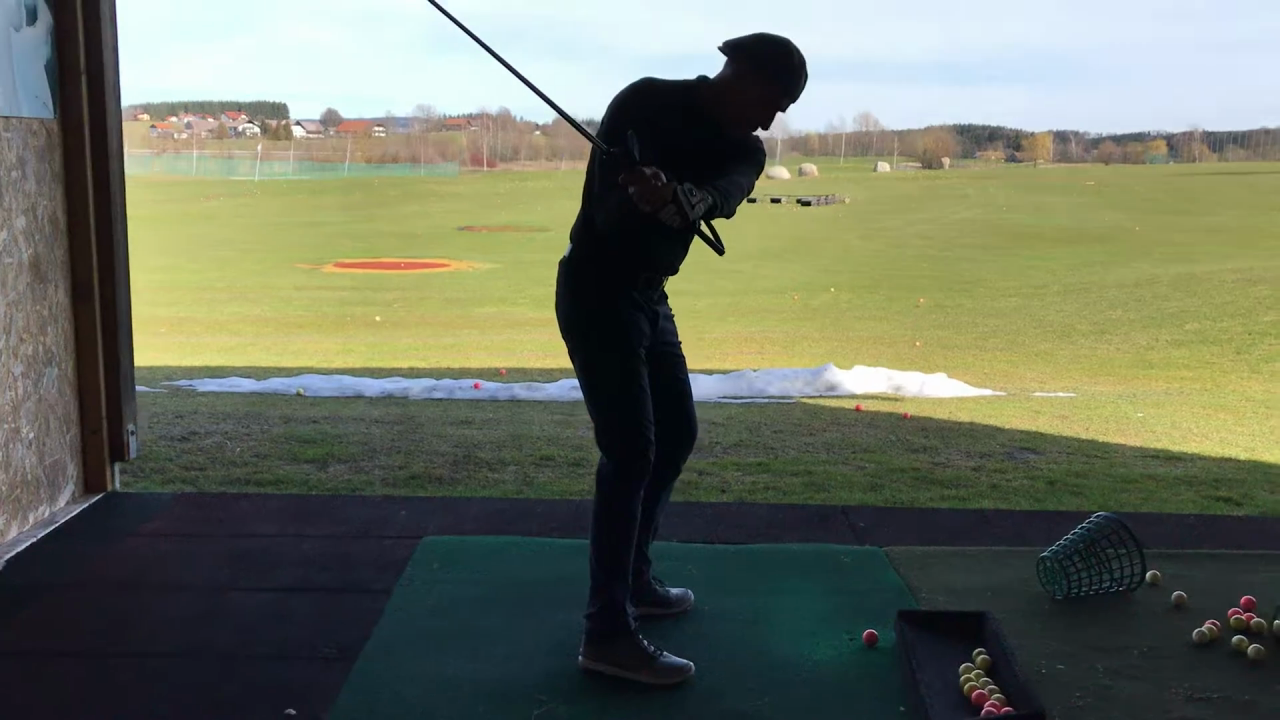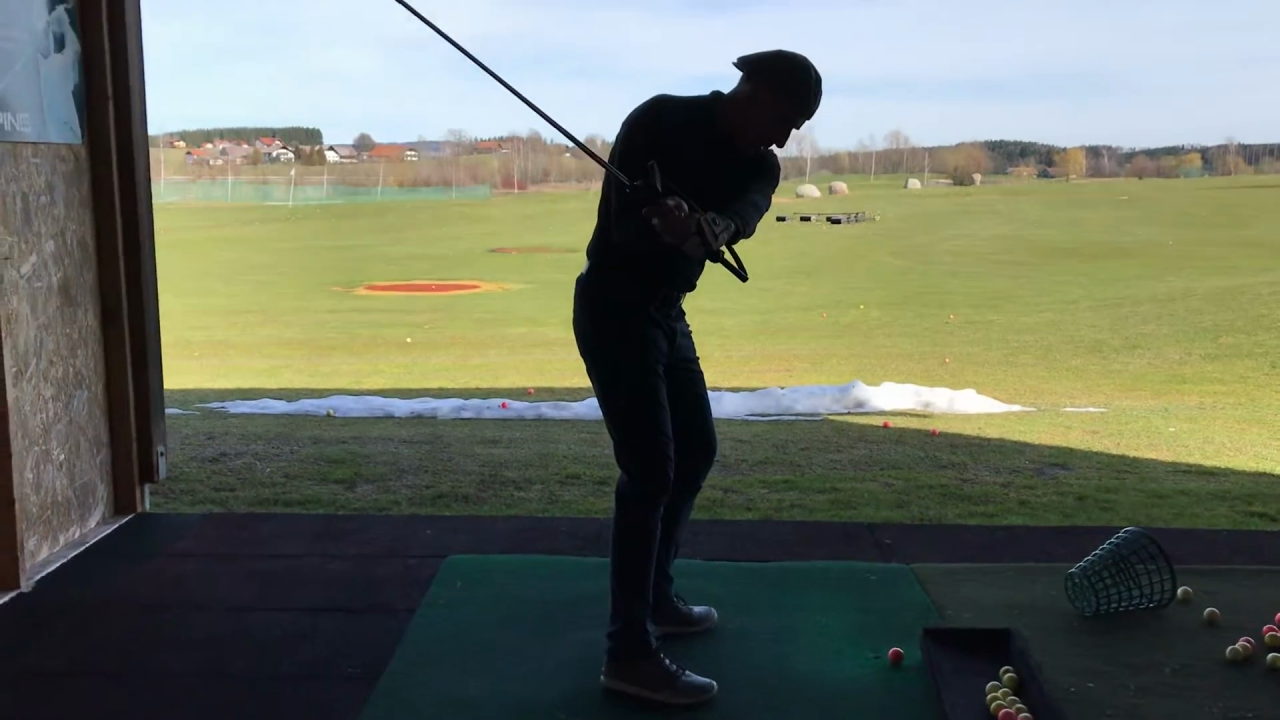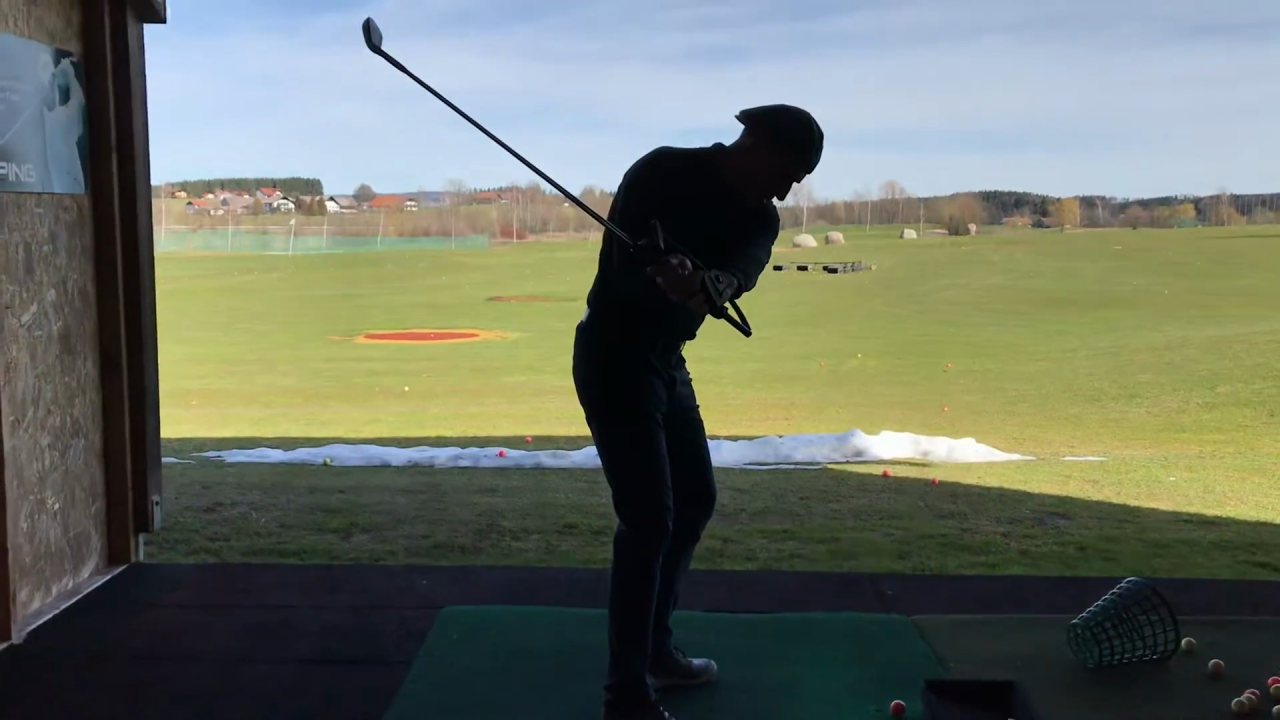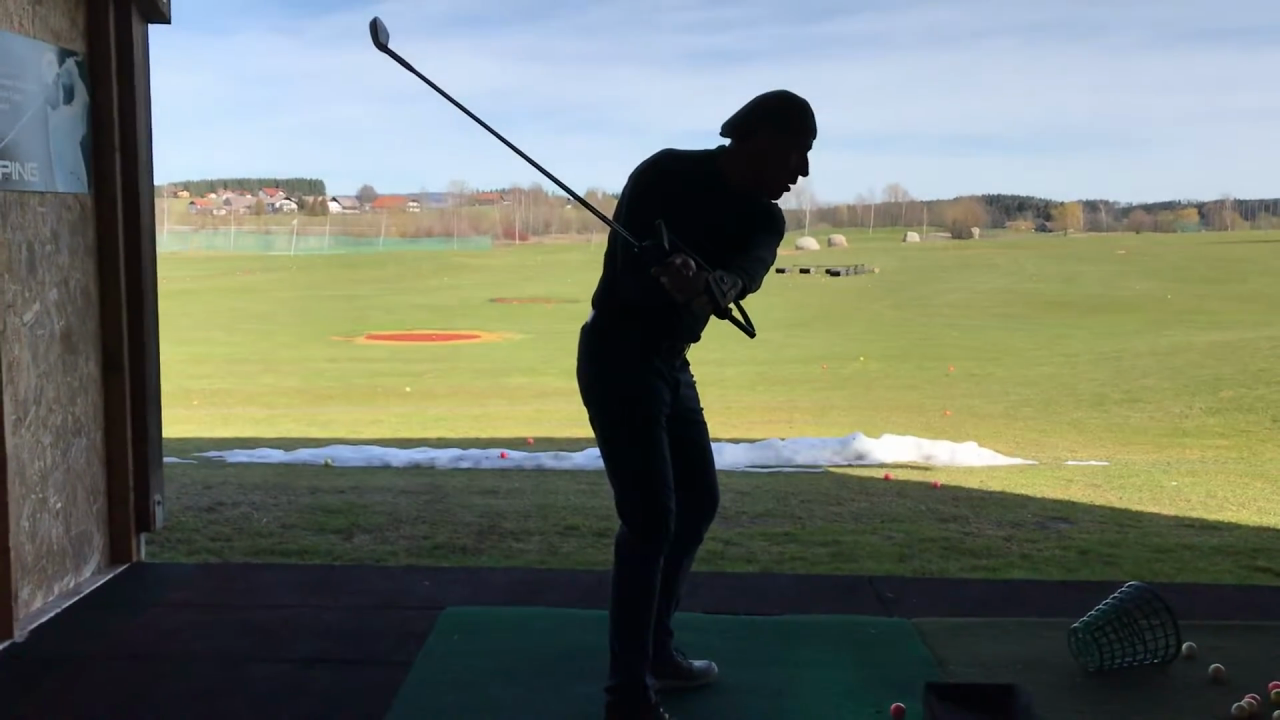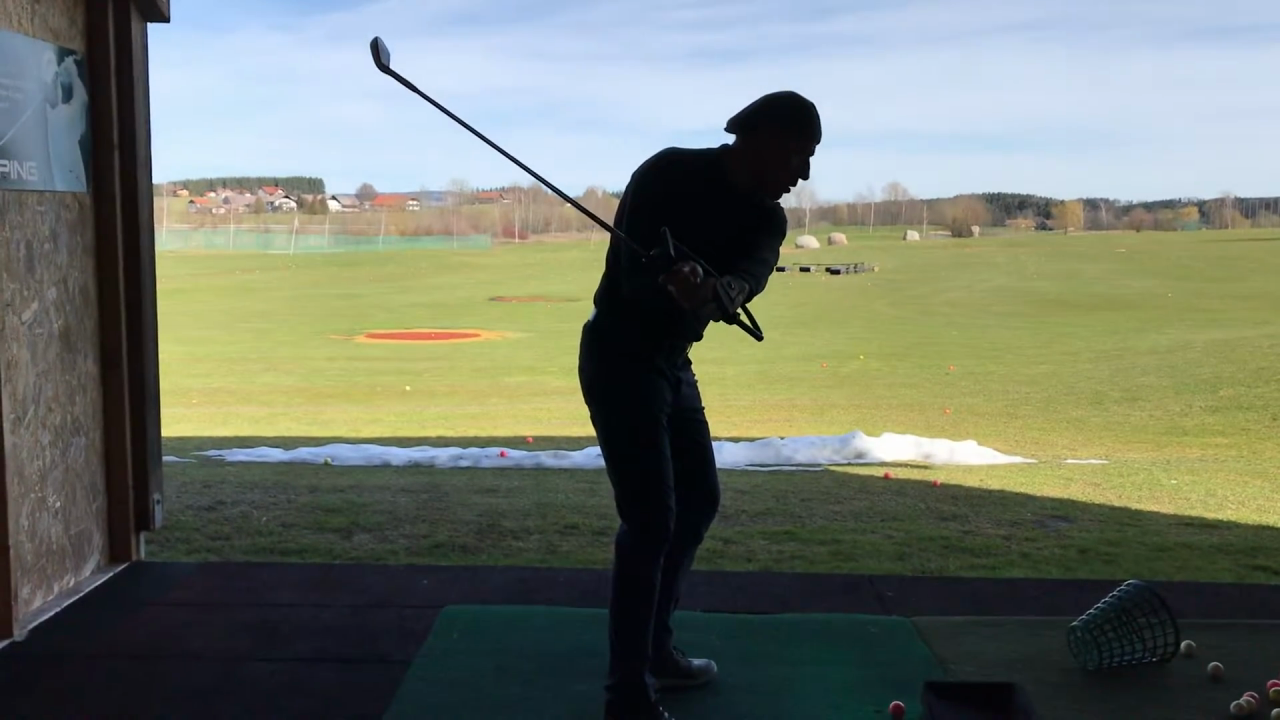
dt=1s
person 1, frame 1
left shoulder: (745, 151)
right shoulder: (646, 103)
left elbow: (724, 198)
right elbow: (605, 211)
left wrist: (679, 199)
right wrist: (646, 202)
left hip: (647, 293)
right hip: (598, 291)
left knee: (675, 435)
right knee: (631, 452)
left ankle: (632, 578)
right ankle: (606, 633)
person 1, frame 2
left shoulder: (759, 164)
right shoulder: (660, 120)
left elbow: (744, 216)
right elbow: (622, 225)
left wrist: (707, 227)
right wrist: (665, 227)
left hip: (666, 310)
right hip: (616, 308)
left knee: (696, 452)
right knee: (650, 469)
left ankle: (655, 597)
right ankle: (628, 652)
person 1, frame 3
left shoulder: (758, 216)
right shoulder: (660, 173)
left elbow: (746, 269)
right elbow: (623, 274)
left wrist: (709, 283)
right wrist: (668, 283)
left hip: (665, 359)
right hip: (615, 357)
left knee: (695, 500)
right knee: (649, 519)
left ankle: (653, 648)
person 1, frame 4
left shoulder: (764, 217)
right shoulder: (665, 175)
left elbow: (751, 269)
right elbow: (628, 276)
left wrist: (717, 285)
right wrist: (673, 284)
left hip: (670, 360)
right hip: (619, 357)
left knee: (698, 503)
right knee: (651, 520)
left ankle: (655, 651)
person 1, frame 5
left shoulder: (767, 216)
right shoulder: (668, 174)
left elbow: (755, 271)
right elbow: (632, 277)
left wrist: (722, 291)
right wrist: (678, 288)
left hip: (672, 360)
right hip: (620, 357)
left knee: (698, 502)
right knee: (650, 519)
left ankle: (655, 649)
